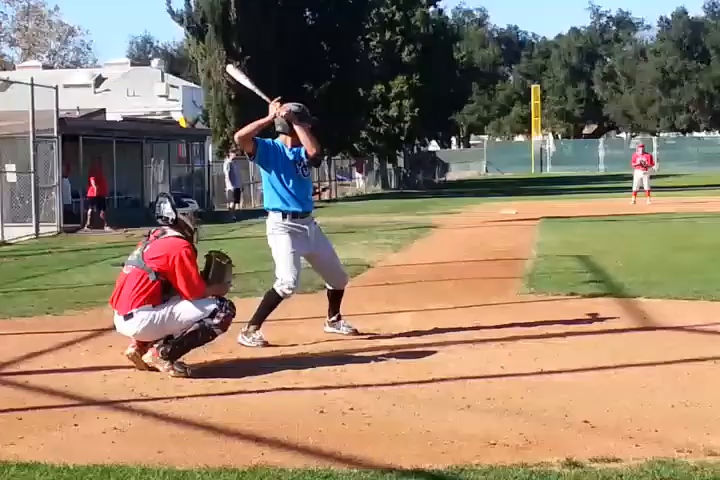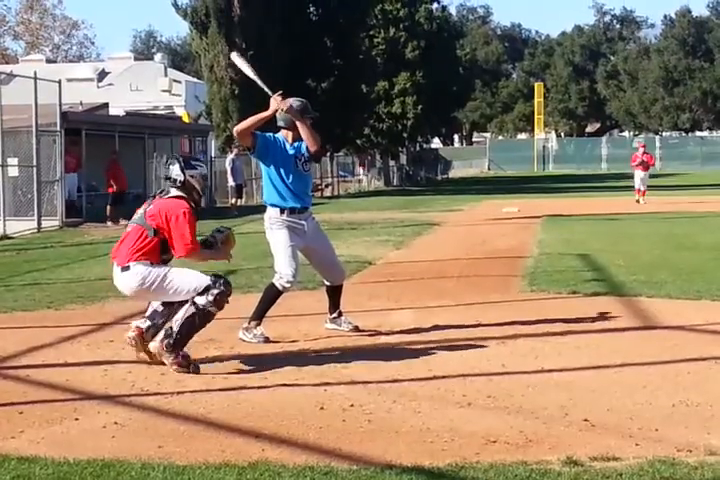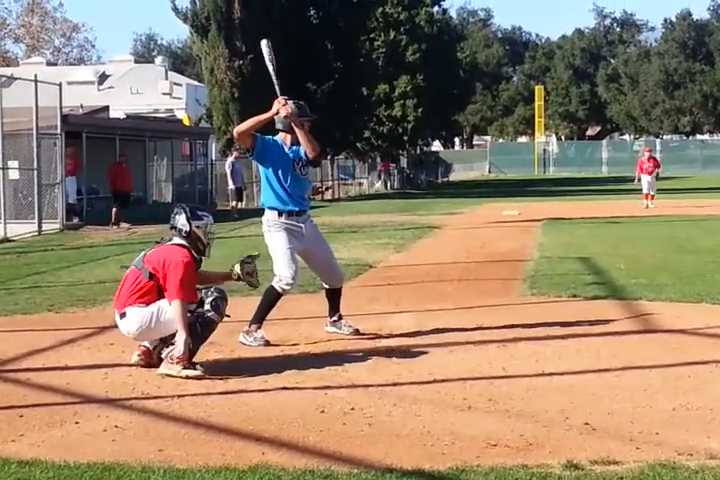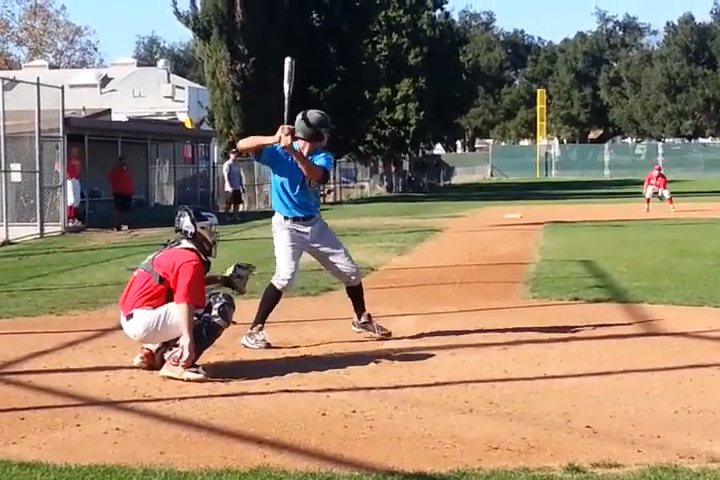
dt=1s
person 1, frame 1
left shoulder: (303, 152)
right shoulder: (268, 149)
left elbow: (315, 151)
right elbow: (239, 138)
left wrist: (293, 119)
right wrist: (269, 118)
left hip: (308, 224)
right hip: (282, 225)
left knee: (338, 276)
right knee: (287, 283)
left ankle: (334, 319)
right ankle: (250, 330)
person 1, frame 2
left shoulder: (304, 147)
right shoulder: (268, 143)
left elbow: (316, 148)
right elbow: (238, 132)
left wrist: (294, 115)
right wrist: (270, 112)
left hip: (306, 219)
right hip: (280, 220)
left knee: (335, 271)
right knee: (286, 276)
left ankle: (334, 316)
right ankle: (251, 326)
person 1, frame 3
left shoulder: (302, 149)
right shoulder: (267, 146)
left elbow: (315, 154)
right elbow: (239, 133)
left wrist: (294, 121)
right wrist: (271, 113)
left hip: (304, 221)
right hip: (278, 222)
left knee: (333, 274)
right knee: (286, 278)
left ankle: (334, 319)
right ankle: (252, 329)
person 1, frame 4
left shoulder: (321, 156)
right shoulder: (277, 150)
left elbow: (316, 175)
right elbow: (241, 146)
left wrist: (296, 154)
right wrist: (274, 140)
left hip: (315, 224)
right hip: (288, 226)
left knee: (350, 271)
right knee: (285, 276)
left ankle: (362, 319)
right ankle: (254, 330)
person 2, frame 1
left shoulder: (152, 239)
right shoulder: (180, 246)
right elbow: (196, 293)
left wrist: (208, 282)
right wrist: (220, 288)
left hip: (123, 318)
right hip: (142, 320)
left knee: (180, 300)
right knee: (223, 310)
left ankle: (142, 345)
right ankle: (163, 353)
person 2, frame 2
left shoulder: (161, 201)
right shoulder: (181, 207)
right elbow: (189, 252)
left wrist: (207, 244)
right wrist: (217, 253)
left hip: (125, 271)
right hip: (139, 273)
left knee: (178, 288)
right knee: (218, 288)
left ankle: (143, 331)
right ankle: (168, 347)
person 2, frame 3
left shoulder: (169, 248)
right shoulder: (181, 257)
left elbow: (195, 277)
right elbow: (178, 299)
left wrist: (233, 275)
right wrist: (184, 337)
left hip: (128, 316)
right hip: (138, 319)
left knee: (195, 298)
right knee: (214, 299)
left ankle: (151, 350)
right ankle: (175, 361)
person 2, frame 4
left shoulder: (174, 251)
right shoulder: (190, 259)
right elbow: (183, 302)
left wrist: (221, 280)
right wrist: (188, 340)
left hip: (132, 318)
right hip: (144, 322)
right knee: (222, 304)
left ankle: (154, 352)
right ankle: (177, 363)
